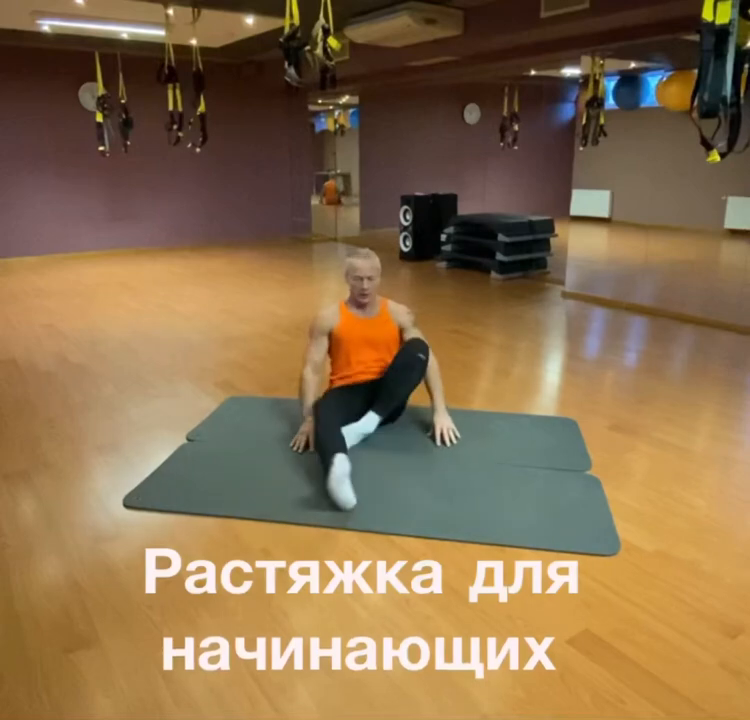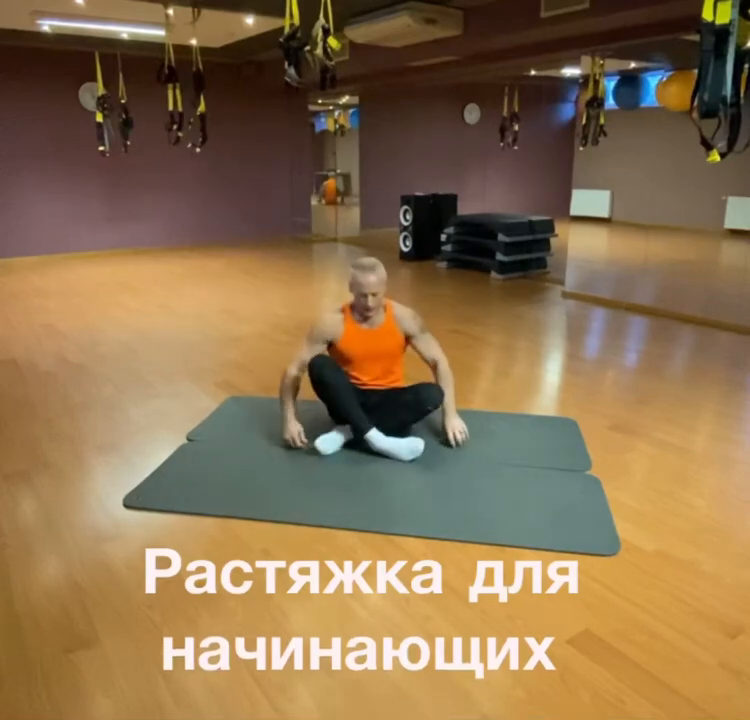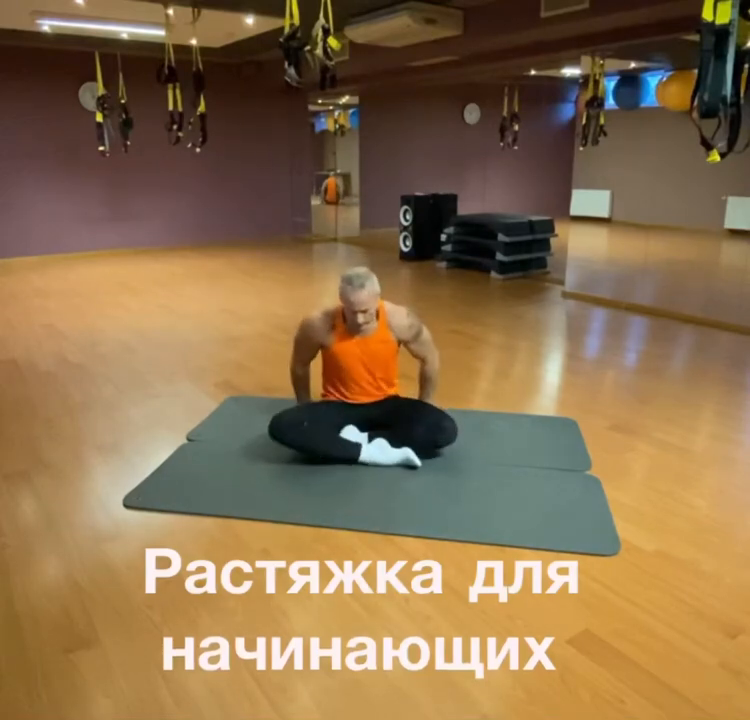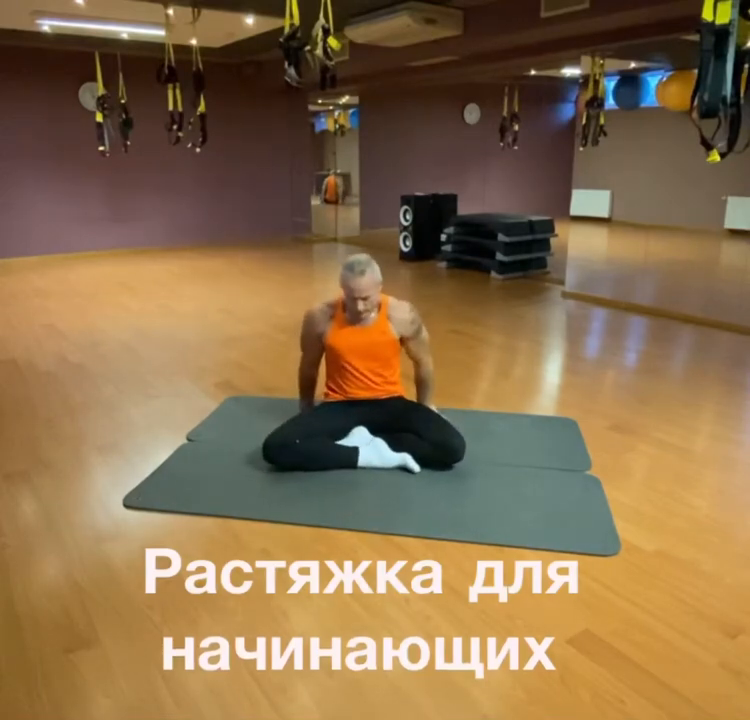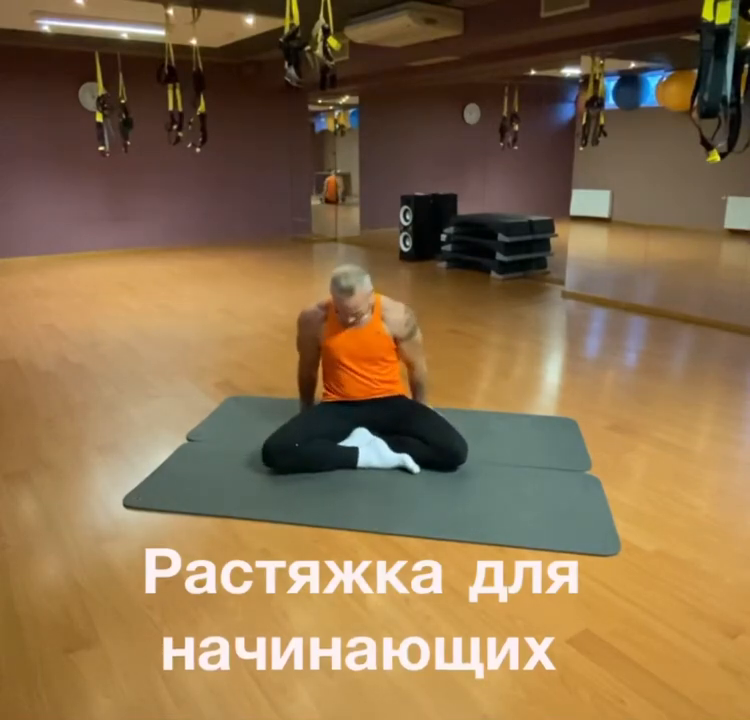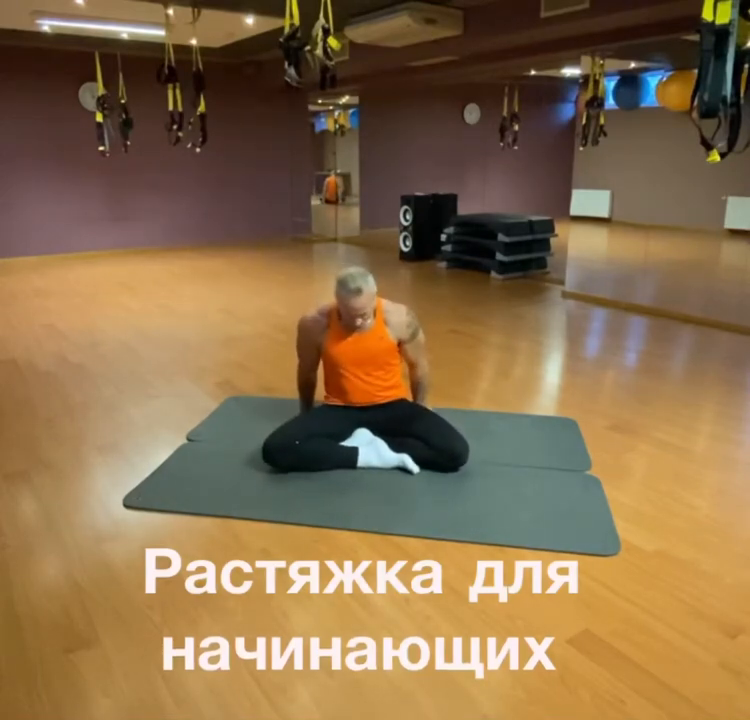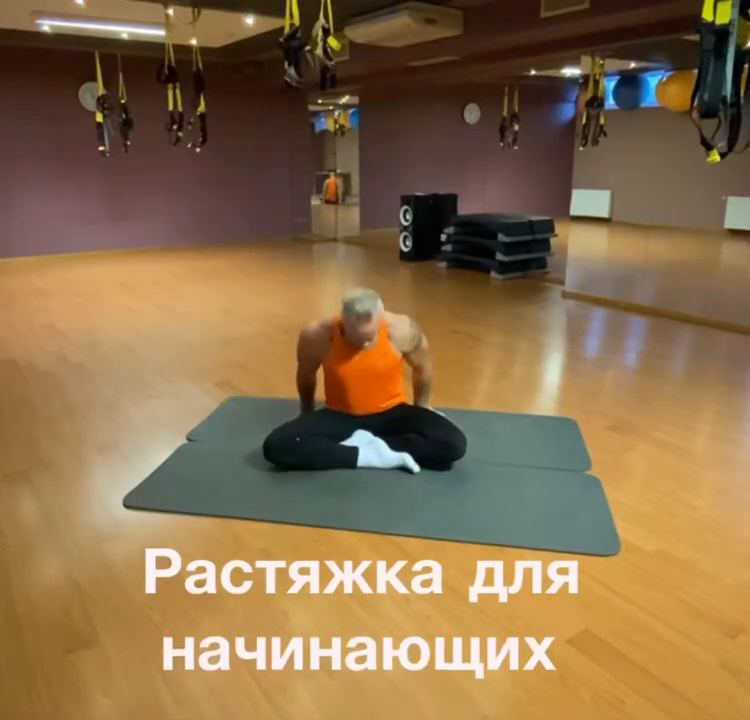
dt=0.7s
person 1, frame 1
left shoulder: (399, 314)
right shoulder: (328, 319)
left elbow: (430, 360)
right elbow: (311, 369)
left wrist: (440, 411)
right wrist: (308, 418)
left hip: (389, 396)
right hip: (347, 393)
left knee: (417, 348)
right knee: (324, 408)
left ankle: (367, 423)
right ankle: (337, 471)
person 1, frame 2
left shoulder: (404, 318)
right shoulder: (332, 324)
left elbow: (439, 362)
right elbow: (294, 370)
left wrist: (450, 414)
right wrist: (290, 419)
left hip: (389, 400)
right hip: (349, 400)
left knee: (431, 395)
right knee: (319, 365)
left ankle: (350, 432)
right ankle: (375, 439)
person 1, frame 3
left shoulder: (400, 321)
right shoulder: (318, 326)
left elbow: (430, 359)
right elbow: (300, 366)
left wrist: (424, 407)
right wrist: (305, 409)
left hip: (386, 405)
right hip: (339, 407)
left knee: (445, 431)
right knee: (280, 426)
left ankle: (352, 440)
right ankle: (369, 452)
person 1, frame 4
left shoulder: (402, 316)
right shoulder: (320, 318)
left elbow: (423, 362)
right elbow: (309, 367)
left wrist: (425, 406)
right wrist: (306, 411)
left hip: (390, 404)
right hip: (341, 406)
left knee: (453, 448)
right knee: (275, 448)
left ankle: (359, 443)
right ankle: (366, 455)
person 1, frame 5
left shoulder: (397, 316)
right shoulder: (313, 319)
left elbow: (416, 365)
right elbow: (307, 369)
left wrist: (420, 409)
right wrist: (307, 412)
left hip: (389, 403)
right hip: (339, 406)
left knee: (455, 451)
right knee: (275, 452)
left ankle: (363, 442)
right ankle: (369, 454)
person 1, frame 6
left shoulder: (398, 318)
right shoulder: (314, 325)
left elbow: (418, 365)
right elbow: (307, 372)
left wrist: (420, 407)
right wrist: (307, 414)
left hip: (391, 406)
right hip: (340, 410)
left knee: (456, 452)
right knee: (275, 450)
left ankle: (362, 444)
right ankle: (371, 455)
person 1, frame 7
left shoulder: (402, 331)
right shoulder: (316, 337)
left elbow: (422, 368)
right elbow: (305, 375)
left wrist: (421, 406)
right wrist: (306, 413)
left hip: (392, 412)
right hip: (340, 415)
left knee: (453, 445)
right knee: (276, 447)
left ankle: (362, 445)
right ankle: (375, 454)
